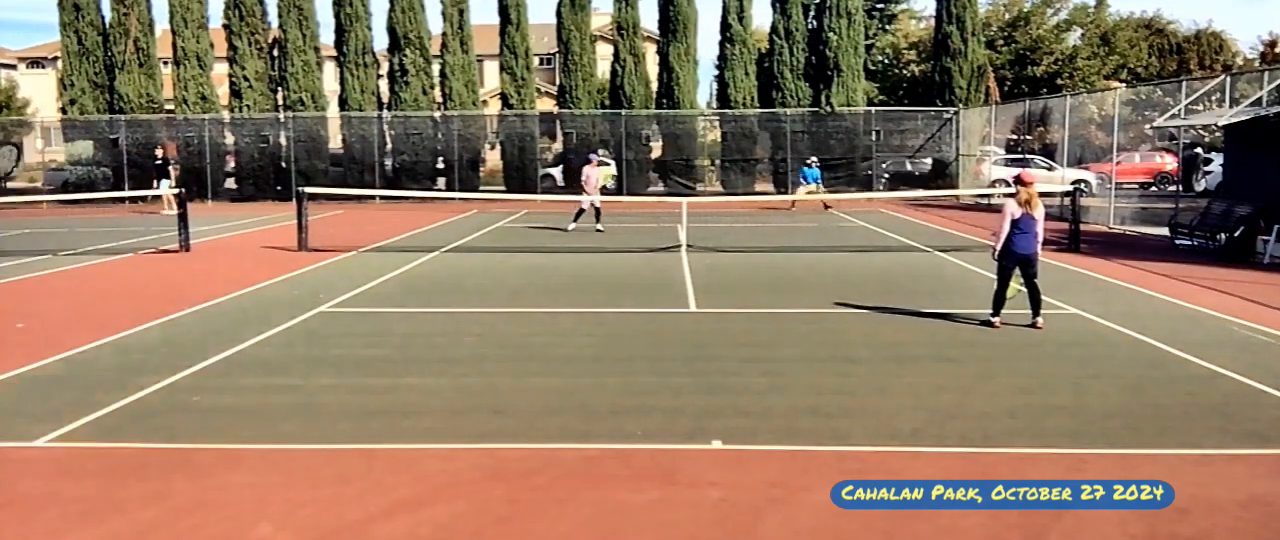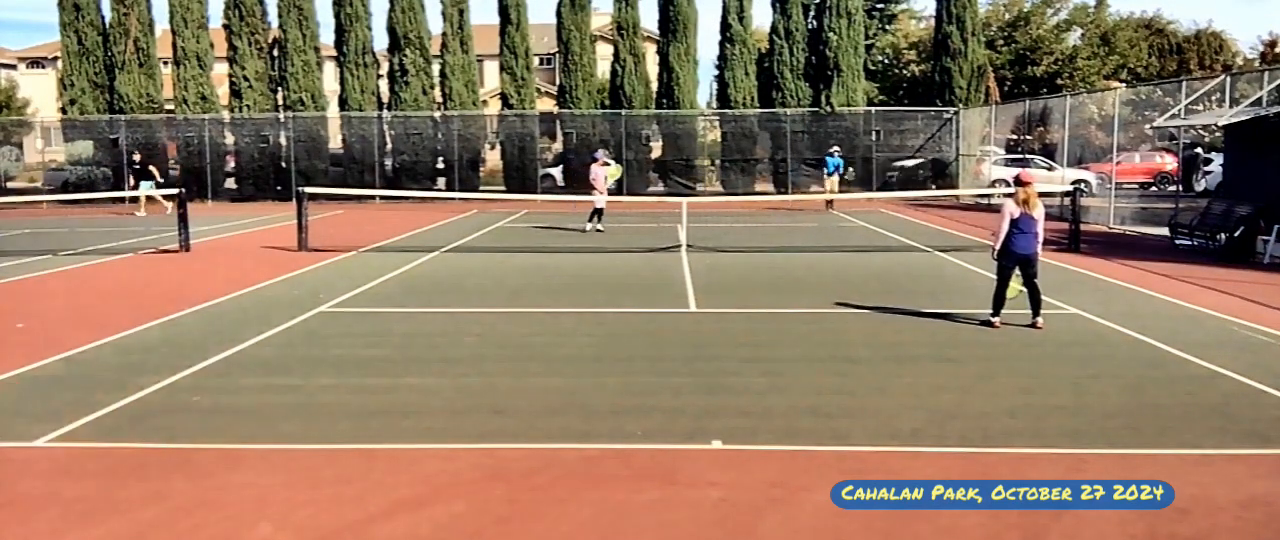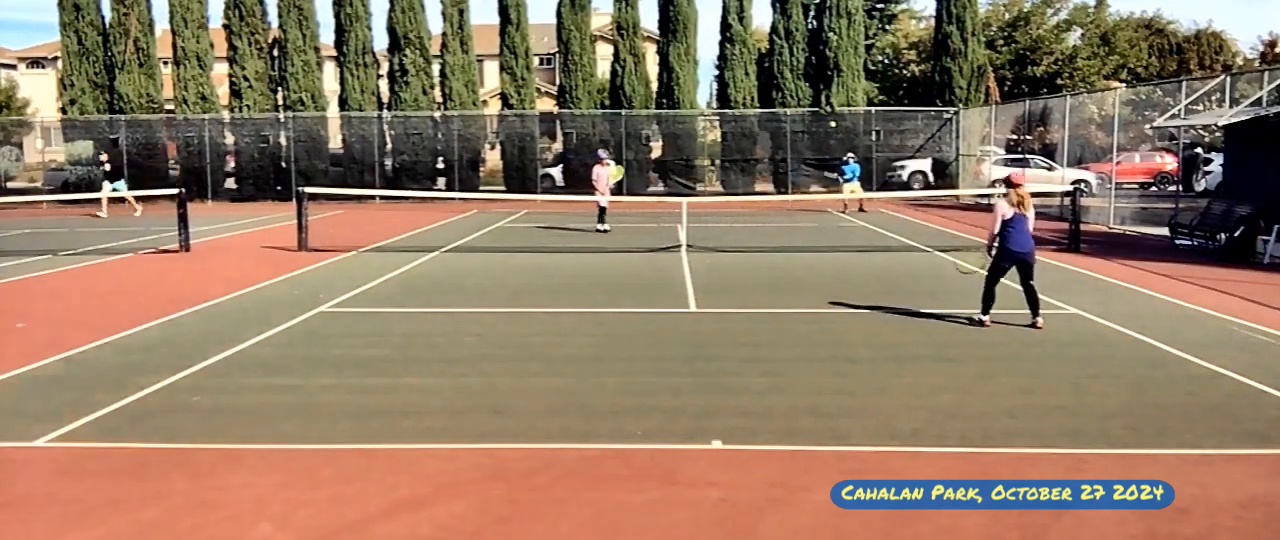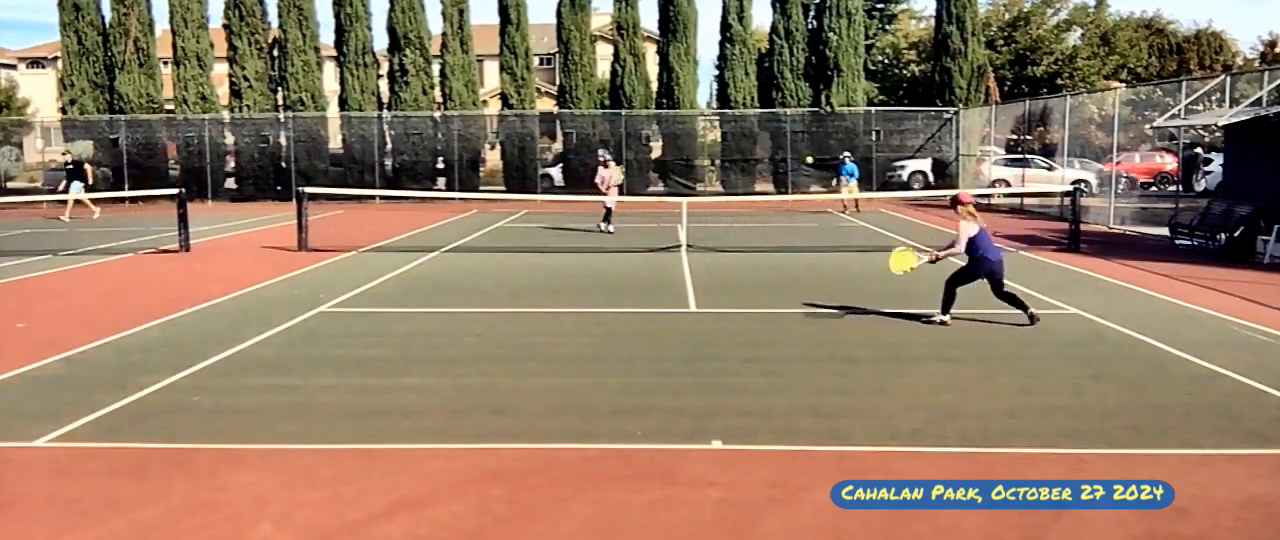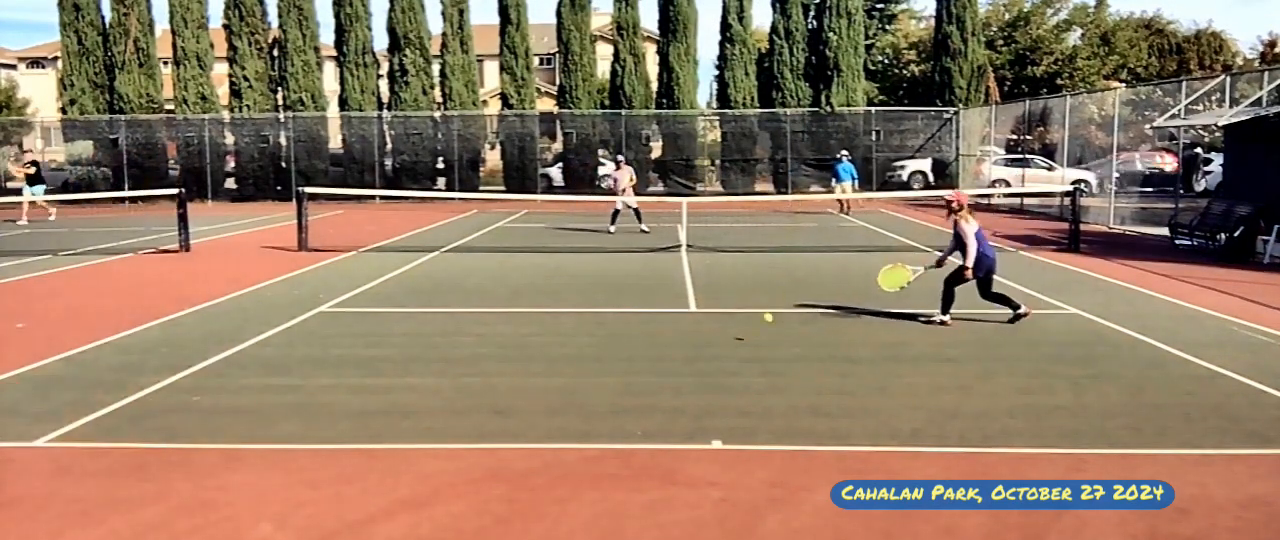
dt=0.4s
person 1, frame 1
left shoulder: (1011, 204)
right shoulder: (1039, 205)
left elbow: (1004, 229)
right elbow: (1039, 230)
left wrist: (996, 248)
right wrist: (1038, 249)
left hip: (1011, 250)
right hip: (1030, 251)
left knee: (1002, 284)
right knee: (1032, 284)
left ankle: (995, 318)
right ankle: (1037, 318)
person 1, frame 2
left shoulder: (1010, 204)
right shoulder: (1038, 206)
left elbow: (1003, 229)
right elbow: (1040, 231)
left wrist: (996, 248)
right wrist: (1038, 249)
left hip: (1011, 250)
right hip: (1030, 251)
left knee: (1002, 284)
right knee: (1032, 284)
left ankle: (995, 318)
right ankle: (1037, 318)
person 1, frame 3
left shoulder: (1001, 205)
right shoulder: (1028, 205)
left elbow: (995, 230)
right elbow: (1029, 229)
left wrist: (990, 246)
left hip: (1009, 251)
right hip: (1027, 250)
left knee: (990, 282)
right knee: (1028, 285)
left ankle: (985, 316)
right ankle: (1037, 319)
person 1, frame 4
left shoulder: (963, 223)
right shoulder: (972, 219)
left elbow: (959, 249)
right elbow: (958, 242)
left wrist: (940, 254)
right wrist: (940, 252)
left hip: (982, 262)
right hip: (995, 260)
left knee: (951, 283)
right knee: (999, 292)
left ankle: (944, 316)
right ankle: (1029, 311)
person 1, frame 5
left shoulder: (963, 221)
right shoulder: (957, 219)
left elbow: (972, 245)
right elbow: (956, 243)
left wrist: (968, 267)
right wrist: (942, 257)
left hip: (981, 260)
right hip: (987, 259)
left knee: (949, 282)
right knee: (986, 293)
left ankle: (944, 316)
right ankle: (1020, 309)
